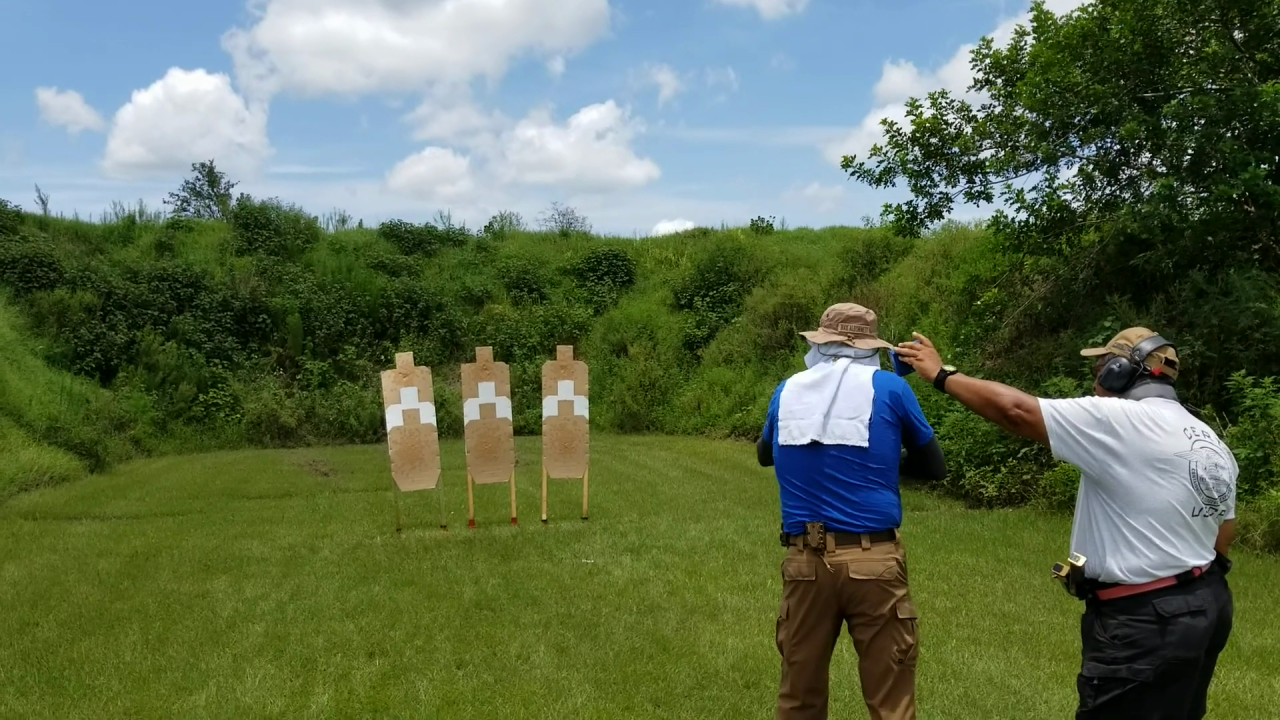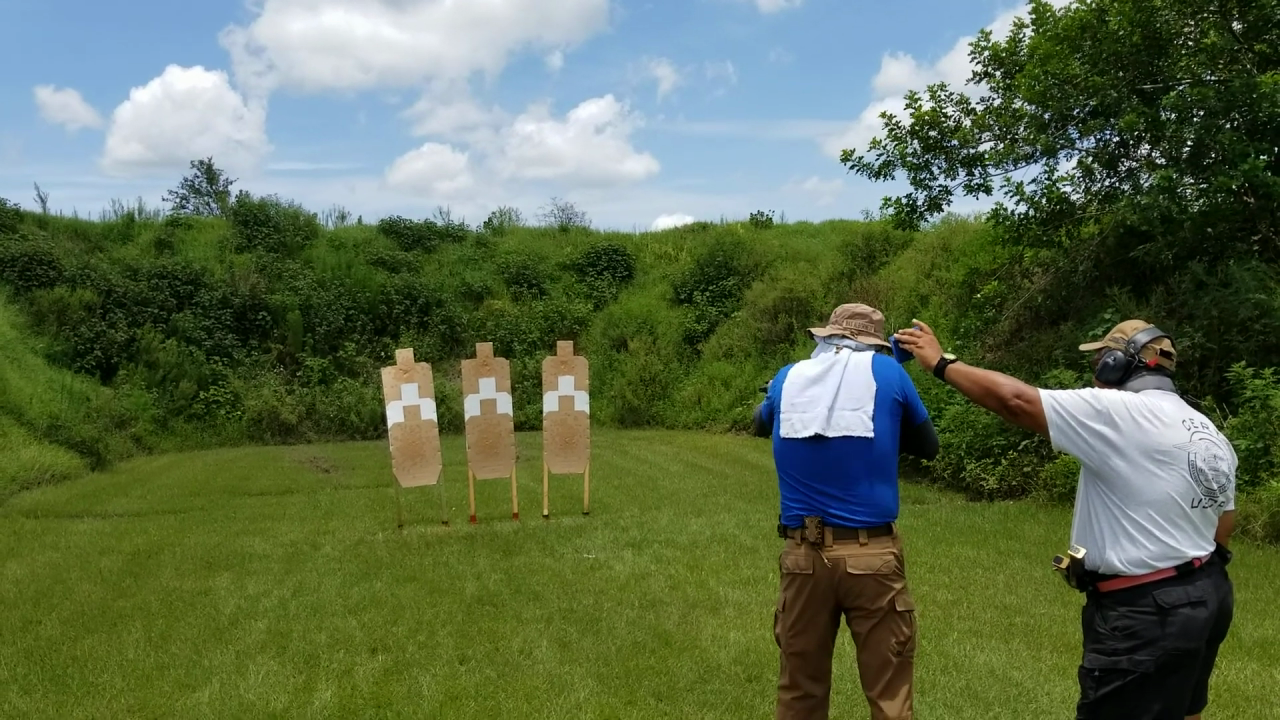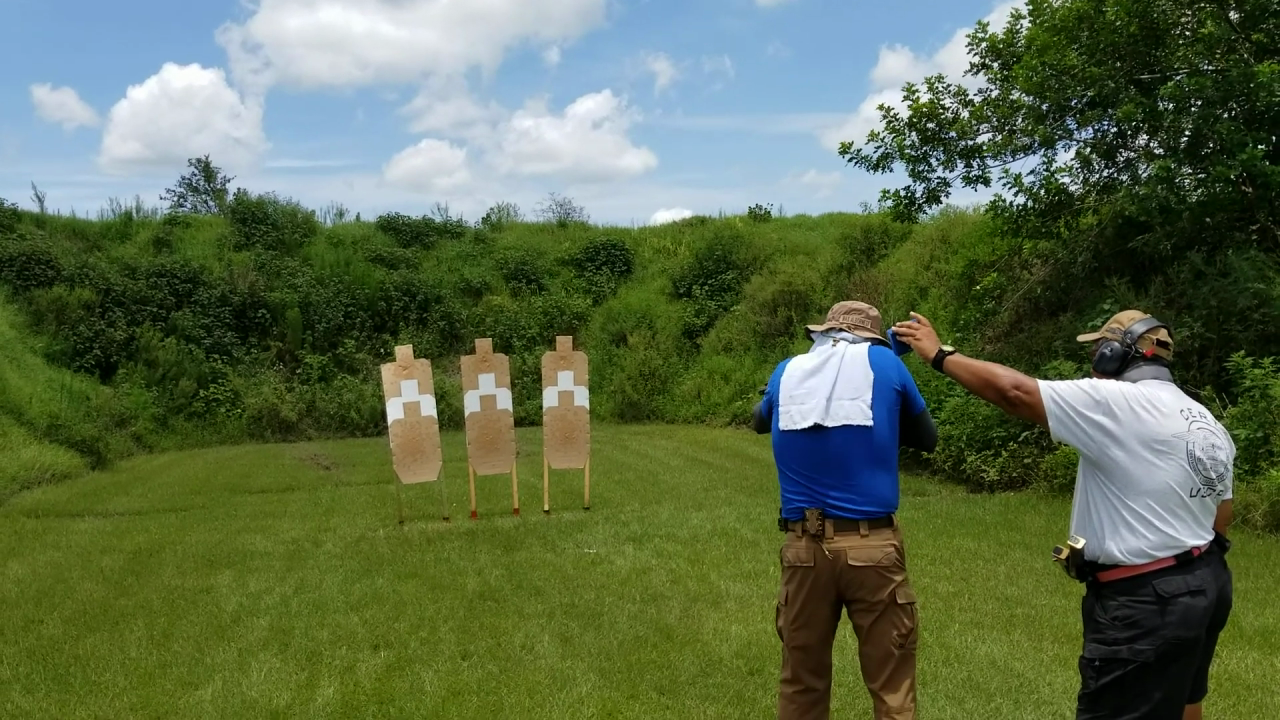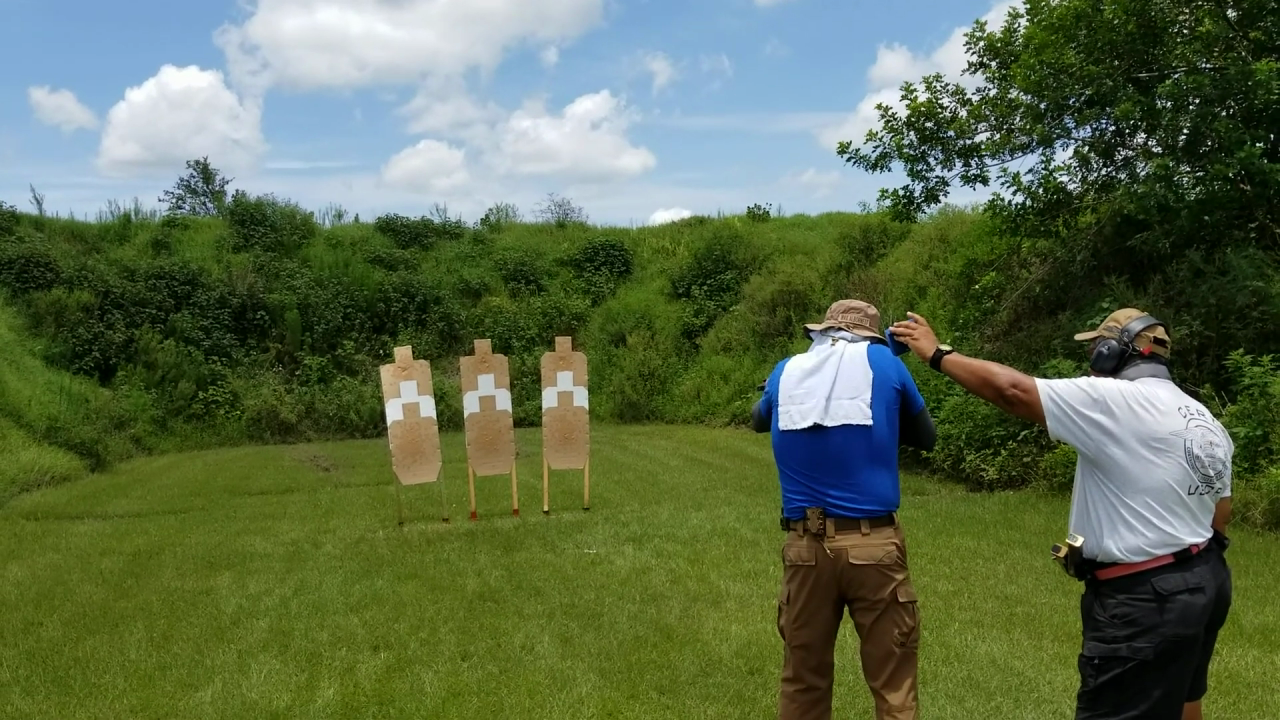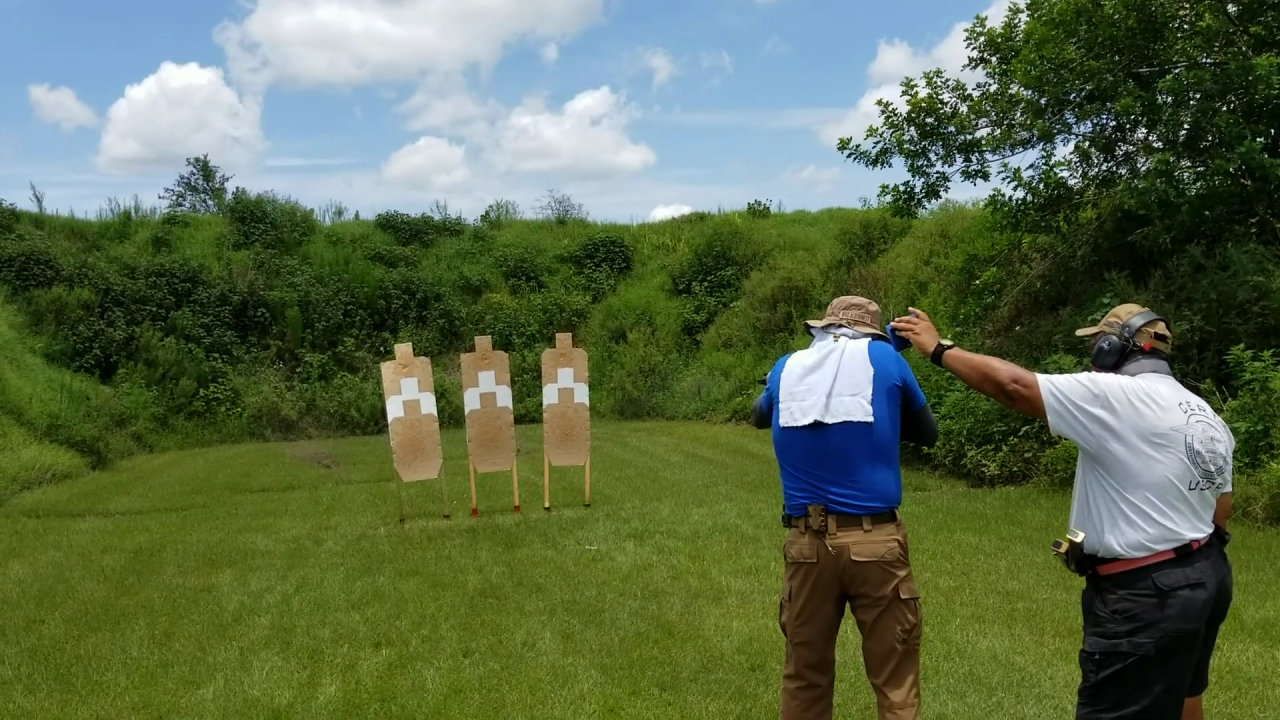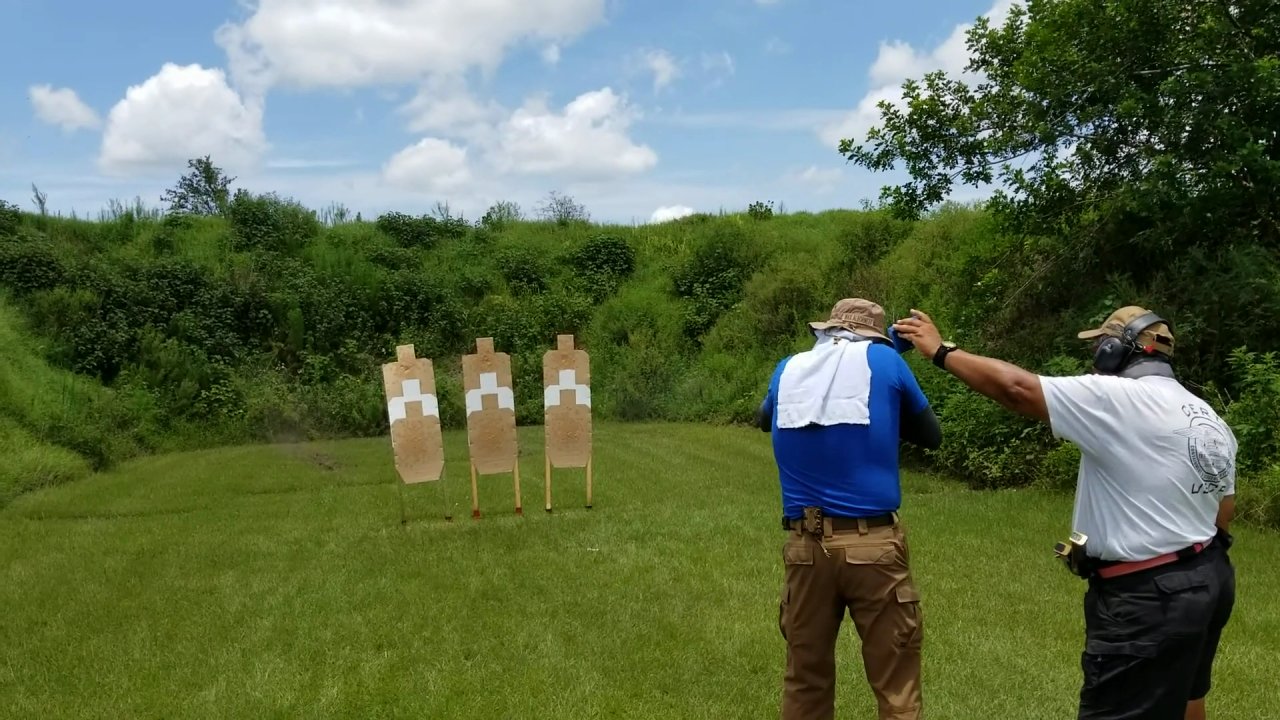
dt=0.3s
person 1, frame 1
left shoulder: (787, 390)
right shoulder: (888, 387)
left elbow: (764, 454)
right elbow: (934, 467)
left hip: (806, 563)
right hip: (875, 562)
person 1, frame 2
left shoulder: (788, 378)
right shoulder: (885, 372)
left elbow: (760, 424)
right elbow: (928, 447)
left hip: (803, 556)
right hip: (872, 556)
person 1, frame 3
left shoulder: (786, 372)
right shoulder: (883, 363)
left elbow: (760, 421)
right elbow: (927, 439)
left hip: (803, 549)
right hip: (873, 547)
left knee: (801, 681)
right knee: (892, 686)
person 1, frame 4
left shoulder: (786, 372)
right shoulder: (882, 362)
left elbow: (759, 421)
right elbow: (925, 438)
left hip: (806, 547)
right hip: (874, 546)
left knee: (803, 680)
right knee: (893, 686)
person 1, frame 5
left shoulder: (786, 368)
right shoulder: (883, 358)
left elbow: (761, 416)
right elbow: (927, 433)
left hip: (808, 544)
right hip: (876, 542)
left knee: (805, 675)
right knee: (895, 680)
person 1, frame 6
left shoulder: (788, 370)
right shoulder: (882, 360)
left elbow: (765, 420)
right elbow: (931, 436)
left hip: (805, 546)
right hip: (873, 545)
left knee: (805, 678)
right knee: (896, 685)
person 2, frame 1
left shoulder: (1121, 422)
right shoulder: (1211, 442)
left elbow: (1015, 409)
right elbow: (1222, 536)
left wrist: (941, 374)
left hip: (1146, 621)
right hip: (1206, 605)
person 2, frame 2
left shoulder: (1119, 413)
right shoulder: (1211, 434)
left elbow: (1015, 400)
right elbow: (1222, 527)
left wrist: (941, 362)
left hip: (1145, 612)
right hip: (1205, 595)
person 2, frame 3
left shoulder: (1118, 403)
right shoulder: (1208, 422)
left elbow: (1013, 391)
right elbow: (1221, 517)
left wrist: (939, 353)
left hip: (1146, 603)
right hip: (1206, 585)
person 2, frame 4
left shoulder: (1115, 401)
right shoulder: (1205, 420)
left elbow: (1012, 390)
right elbow: (1219, 514)
left wrist: (937, 353)
left hip: (1145, 599)
right hip: (1204, 581)
person 2, frame 5
left shoulder: (1116, 396)
right shoulder: (1207, 415)
left elbow: (1013, 385)
right elbow: (1220, 509)
left wrist: (938, 348)
left hip: (1146, 594)
right hip: (1205, 577)
person 2, frame 6
left shoulder: (1119, 399)
right shoulder: (1210, 418)
left elbow: (1015, 388)
right elbow: (1223, 512)
left wrist: (941, 351)
left hip: (1148, 597)
right hip: (1208, 580)
